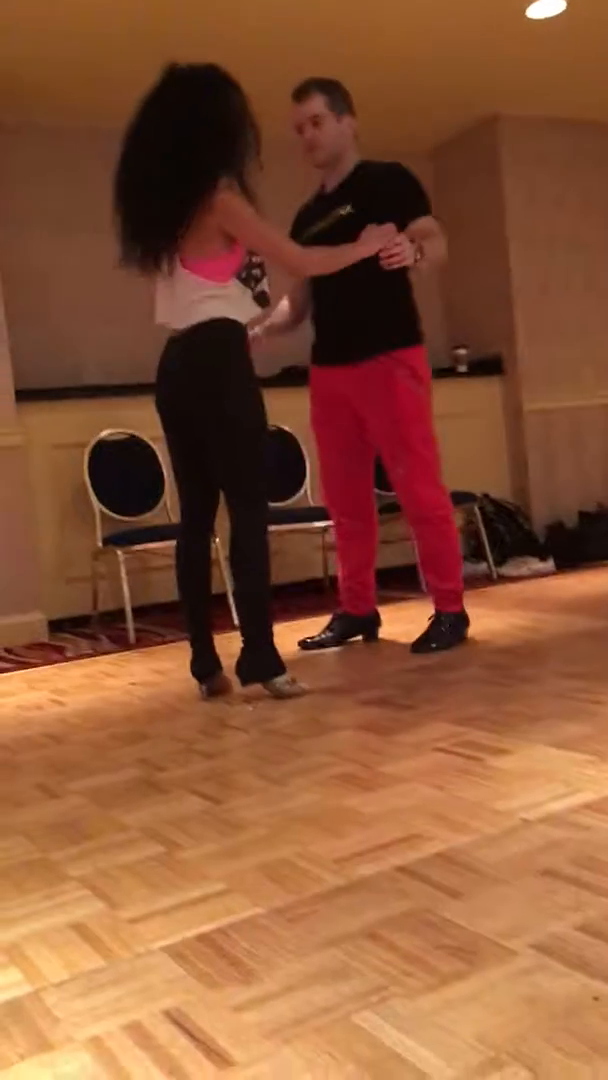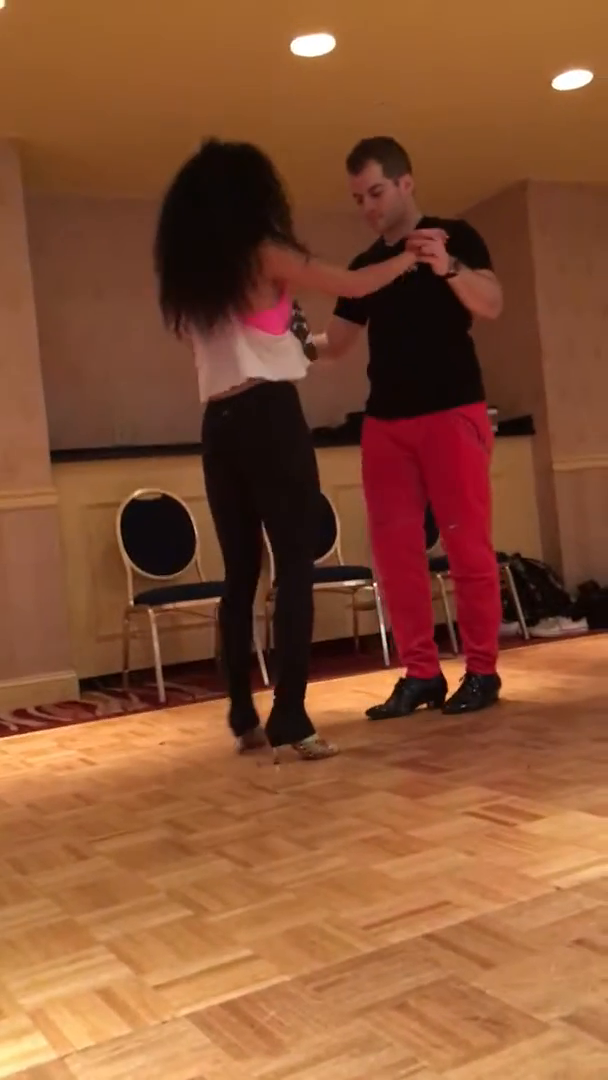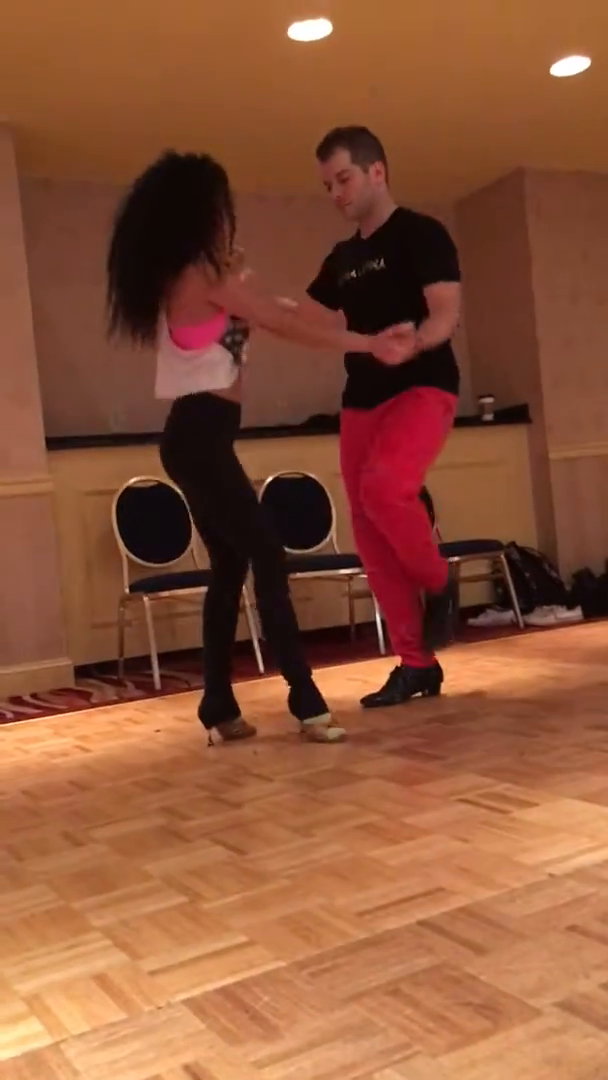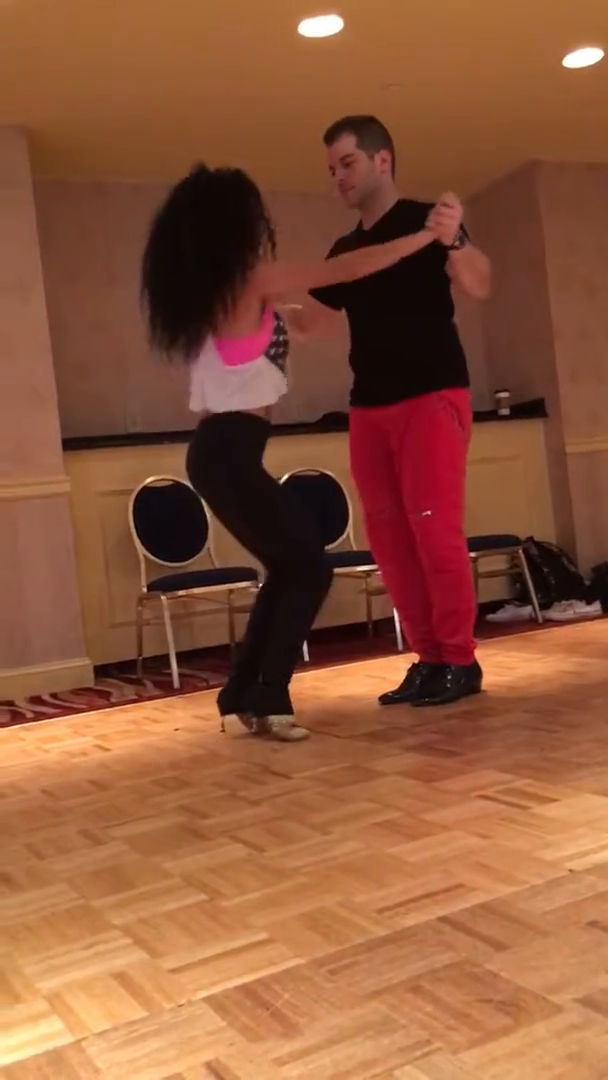
dt=0.7s
person 1, frame 1
left shoulder: (164, 204)
right shoulder: (218, 198)
right elbow: (301, 263)
right wrist: (366, 245)
left hip: (176, 365)
right hip: (216, 359)
left knee: (196, 514)
right knee: (248, 508)
left ankle: (204, 663)
right ankle: (259, 658)
person 1, frame 2
left shoulder: (192, 273)
right shoulder: (263, 255)
right elbow: (354, 285)
right wrist: (411, 257)
left hip: (219, 426)
right hip: (269, 418)
left knee: (240, 573)
right knee: (294, 568)
left ankle: (242, 712)
right ankle: (290, 718)
person 1, frame 3
left shoulder: (173, 276)
right shoulder: (200, 273)
right elbow: (285, 324)
left wrist: (236, 279)
right wrist: (371, 343)
left hip: (194, 432)
right hip: (200, 434)
left knee: (229, 565)
right knee: (267, 559)
left ankle: (219, 708)
right ankle: (305, 698)
person 1, frame 4
left shoulder: (197, 290)
right shoulder: (251, 277)
right elbow: (348, 269)
right wrist: (426, 236)
left hip: (212, 449)
right hip: (232, 450)
left knee: (286, 567)
right knee: (312, 568)
left ankle: (243, 691)
right ankle: (267, 698)
person 2, frame 1
left shoulder: (388, 181)
right shoulder: (307, 217)
left elbow: (435, 241)
right elbow: (300, 299)
left wrist: (413, 252)
right wrist: (257, 331)
left hip: (390, 357)
right hip: (329, 367)
left knee: (417, 483)
right knee: (344, 494)
left ankle: (450, 609)
right ankle: (357, 610)
person 2, frame 2
left shoulder: (455, 236)
right shoulder: (363, 266)
left elbow: (491, 304)
right elbow: (335, 343)
left wrist: (447, 266)
left hip: (452, 412)
right hip: (384, 421)
left knee: (466, 542)
right knee: (395, 549)
left ankle: (482, 670)
right ankle: (421, 674)
person 2, frame 3
left shoulder: (423, 234)
right shoulder: (341, 257)
left elbow: (446, 315)
right elbow: (306, 317)
left wrist: (412, 344)
left hip: (421, 391)
right hip: (361, 406)
left knee: (384, 486)
right knee: (373, 540)
left ankle: (436, 583)
right ankle: (415, 662)
person 2, frame 4
left shoulder: (424, 220)
right shoulder: (344, 251)
left elbow: (480, 285)
right elbow: (309, 317)
left wrist: (455, 241)
left hip: (432, 398)
right hip: (369, 407)
left knee: (435, 529)
right knee: (388, 537)
left ankle: (460, 660)
right ankle: (429, 658)
